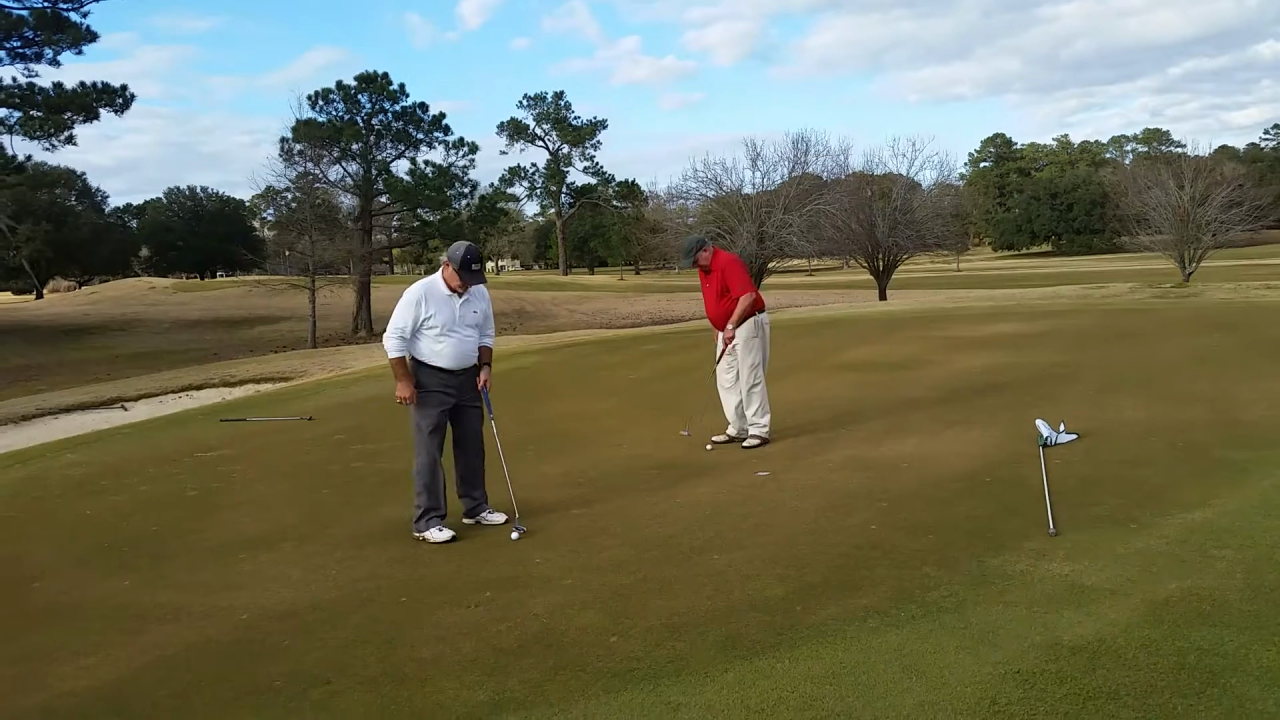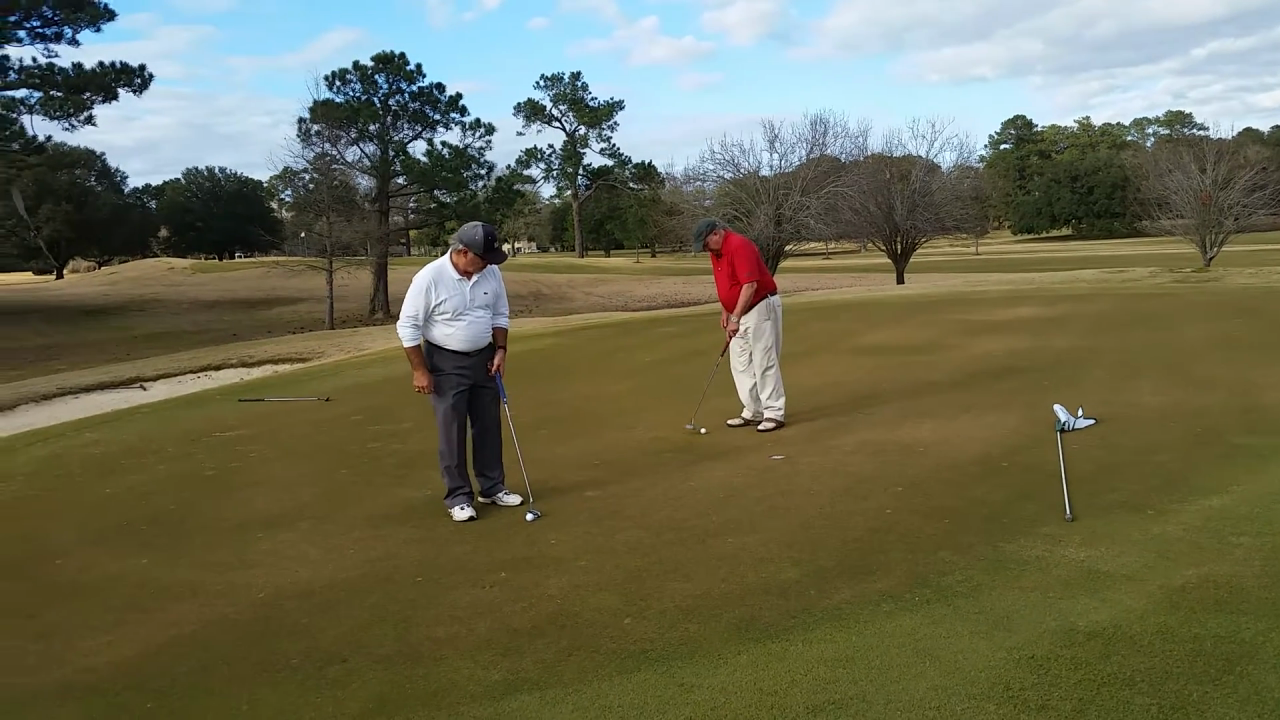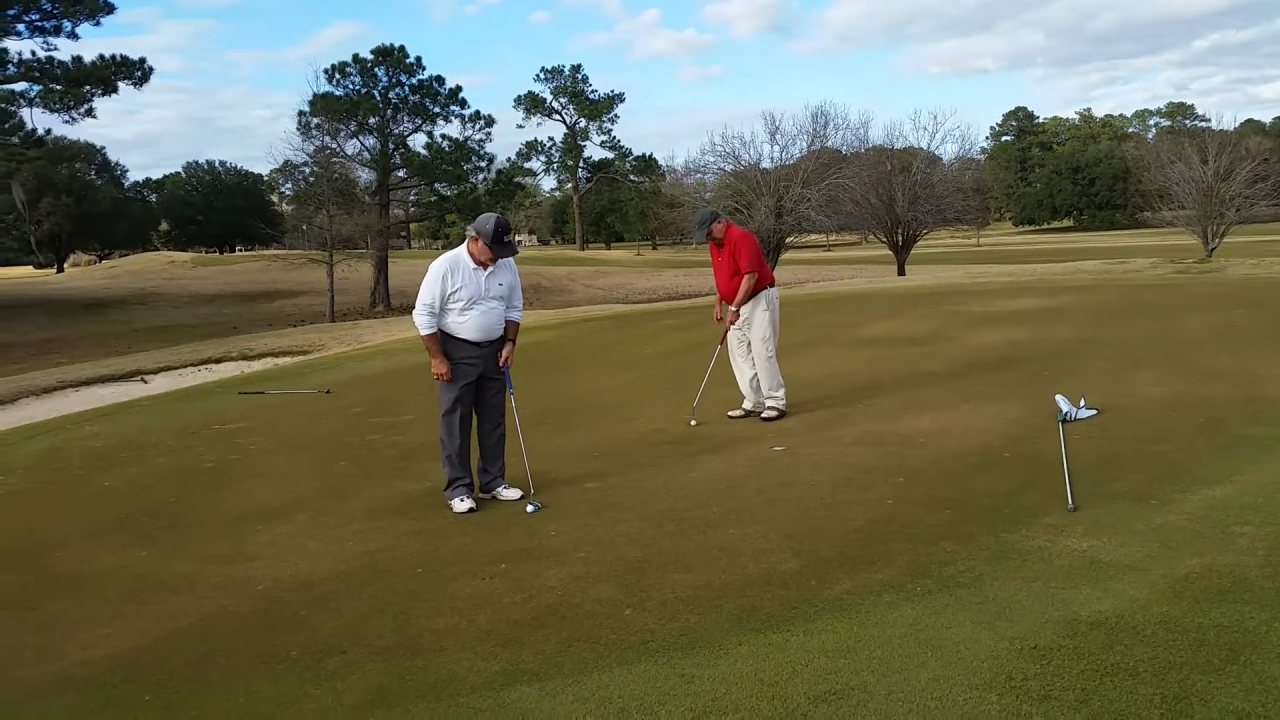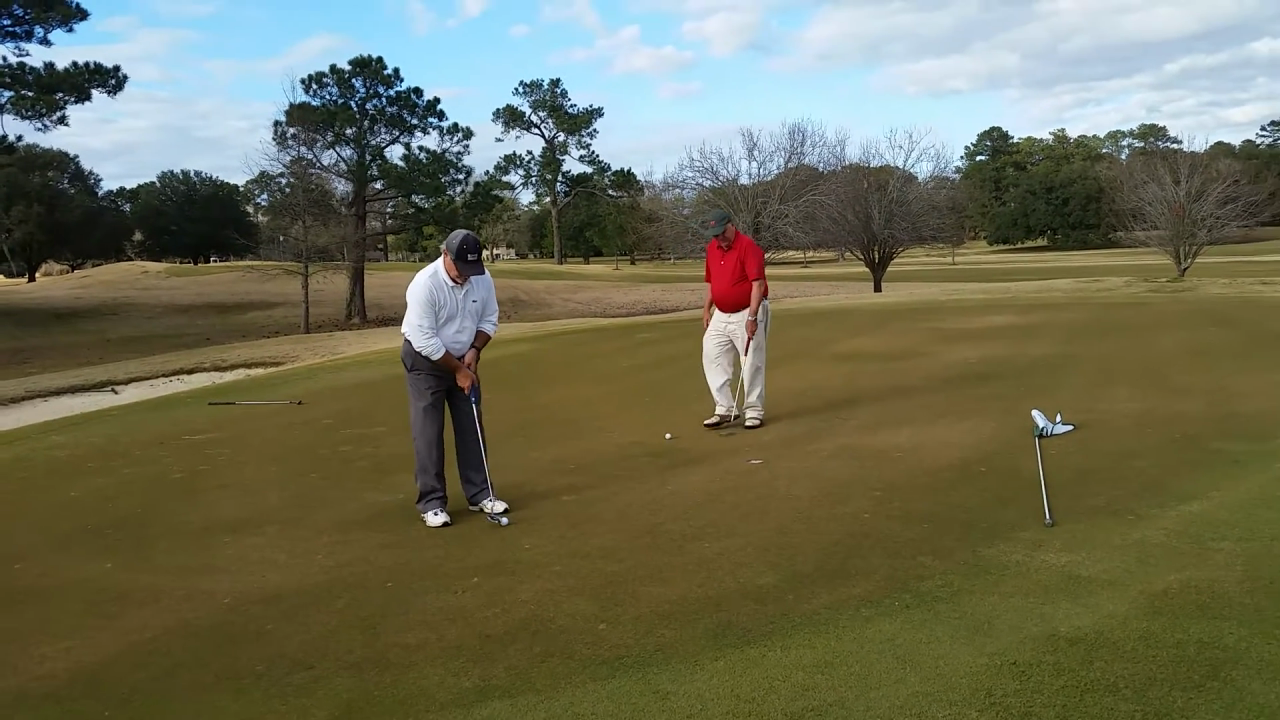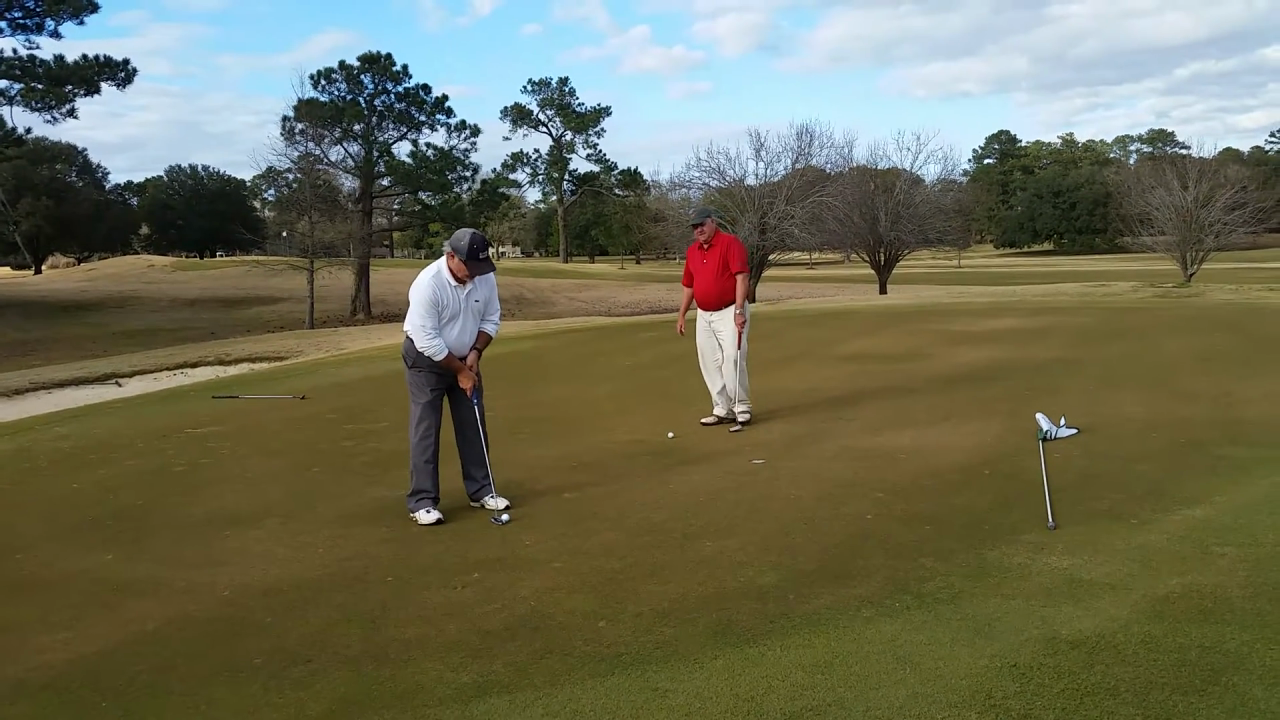
dt=1s
person 1, frame 1
left shoulder: (480, 293)
right shoulder: (420, 293)
left elbow: (486, 334)
right elbow: (394, 339)
left wrist: (485, 367)
right wrist: (404, 381)
left hip: (466, 379)
right hip: (429, 380)
left knee: (471, 446)
right knee: (429, 451)
left ankle: (476, 507)
right ankle: (427, 521)
person 1, frame 2
left shoulder: (491, 273)
right shoulder: (429, 278)
left elbow: (500, 314)
right elbow: (408, 326)
left wrist: (500, 350)
right wrist: (419, 370)
left hip: (483, 359)
right hip: (446, 363)
left knee: (489, 425)
right knee: (452, 431)
left ankle: (492, 487)
right ankle: (458, 496)
person 1, frame 3
left shoulder: (506, 265)
right shoulder: (446, 266)
left elbow: (513, 308)
right elbow: (424, 315)
left wrist: (509, 343)
right wrist: (437, 357)
left hip: (493, 351)
right hip: (457, 352)
left knee: (493, 419)
right knee: (455, 422)
left ankle: (492, 481)
right ankle: (458, 488)
person 1, frame 4
left shoulder: (482, 279)
right shoulder: (425, 284)
left elbow: (488, 319)
right elbow: (424, 341)
left wrist: (474, 350)
right wrist: (457, 370)
left hip: (463, 361)
right hip: (426, 361)
left knee: (471, 428)
right knee: (428, 432)
left ankle: (479, 494)
right ankle: (431, 502)
person 1, frame 5
left shoulder: (485, 278)
right shoulder: (427, 284)
left elbow: (490, 319)
right elbow: (427, 341)
left wrist: (475, 352)
right wrist: (460, 371)
left hip: (465, 358)
right hip: (426, 358)
left knee: (473, 424)
right knee: (426, 427)
left ankle: (480, 490)
right ankle: (422, 501)
person 2, frame 1
left shoulder: (729, 263)
right shoulder: (704, 269)
left elbow: (748, 296)
left wrist: (730, 325)
right wrist: (718, 327)
left hip: (748, 326)
right hip: (727, 331)
left knee: (750, 379)
right knee: (727, 381)
left ankle: (759, 430)
right ankle: (738, 428)
person 2, frame 2
left shoulder: (740, 246)
right shoulder: (716, 252)
left elbow: (750, 285)
left wrist: (735, 319)
right wrist: (726, 311)
left hip: (761, 308)
right hip: (740, 313)
left knee: (764, 362)
right knee: (741, 364)
left ankle: (774, 413)
right ankle: (753, 412)
person 2, frame 3
left shoulder: (741, 237)
right shoulder: (715, 243)
left elbow: (750, 276)
left wrist: (734, 308)
right wrist: (719, 303)
left hip: (759, 300)
right hip: (737, 305)
left knee: (763, 351)
right knee: (740, 354)
left ankle: (775, 402)
right ankle: (754, 402)
person 2, frame 4
left shoulder: (748, 246)
right shoulder: (712, 248)
left elbow: (758, 283)
left wrist: (752, 317)
right wrist: (707, 309)
left hip: (748, 314)
right hip: (721, 315)
left knee: (752, 363)
right knee: (712, 358)
left ankle: (754, 411)
right ankle: (725, 408)
person 2, frame 5
left shoulder: (731, 243)
right shoulder: (692, 251)
left elbow: (742, 277)
right elbow: (689, 285)
left wrist: (739, 310)
right wrist: (681, 315)
left hip: (729, 312)
right hip: (704, 315)
left knee: (732, 358)
right knee: (710, 364)
left ankle: (742, 407)
right ankle: (722, 409)
